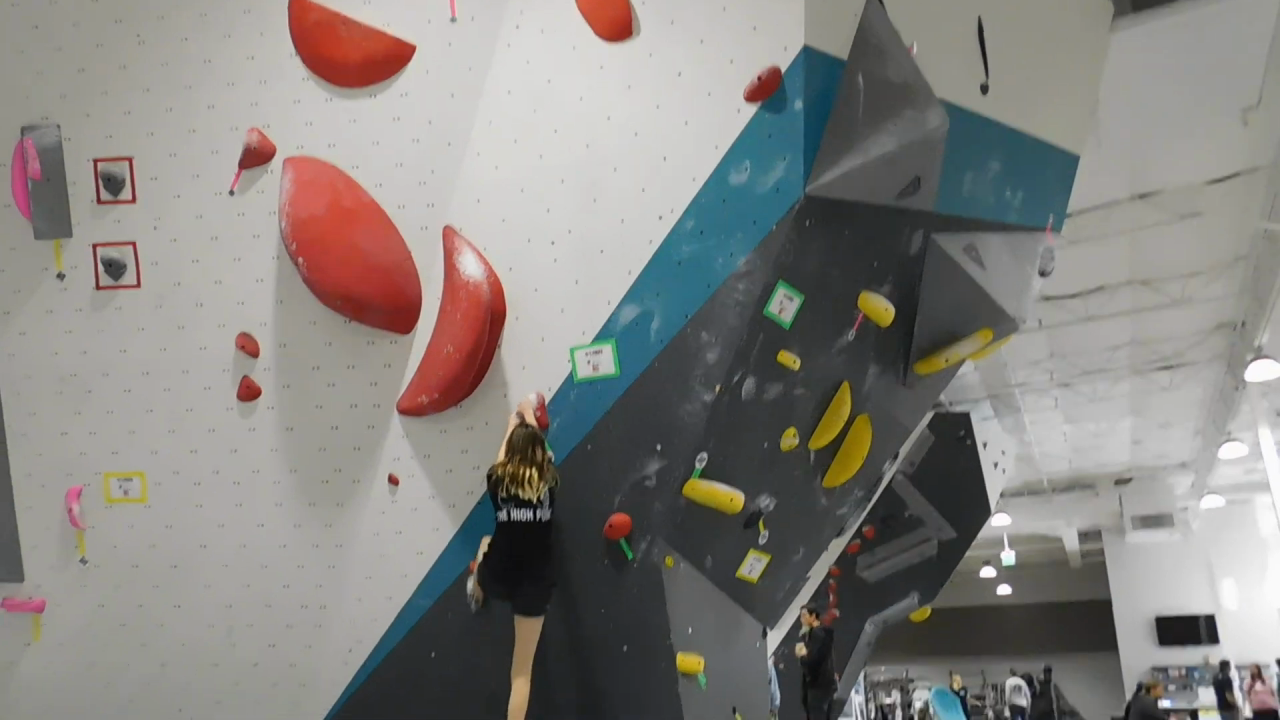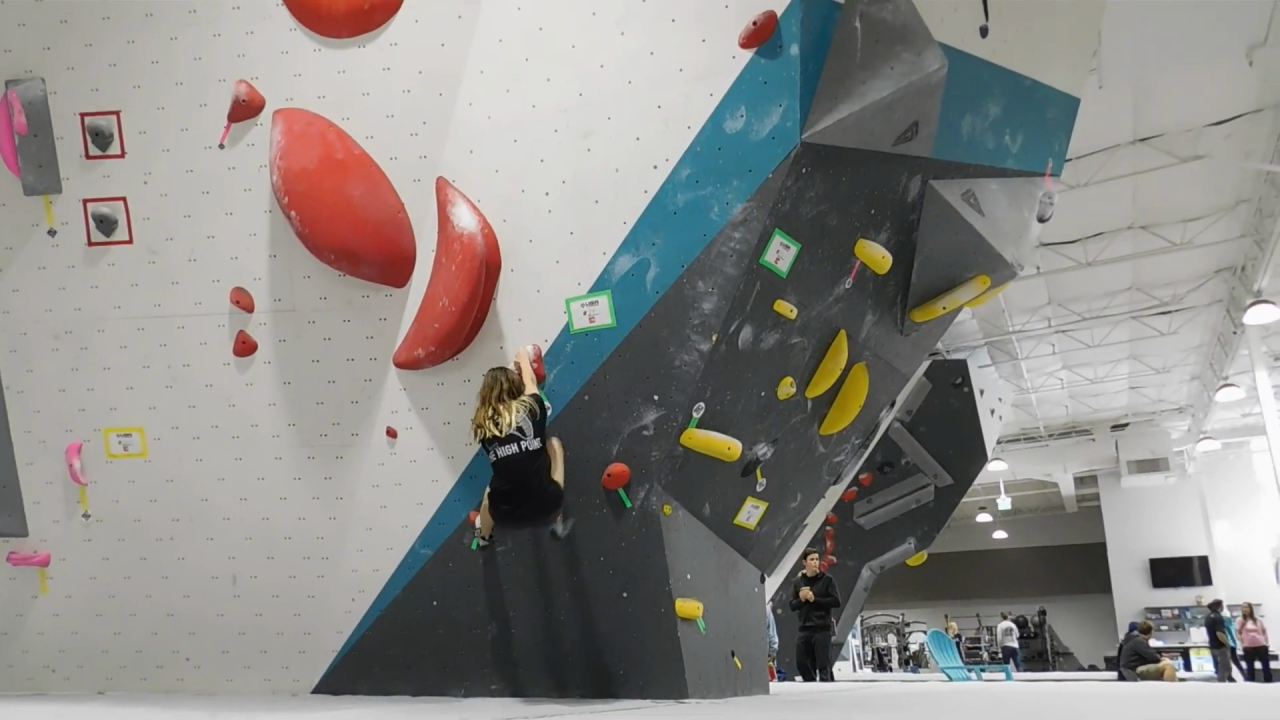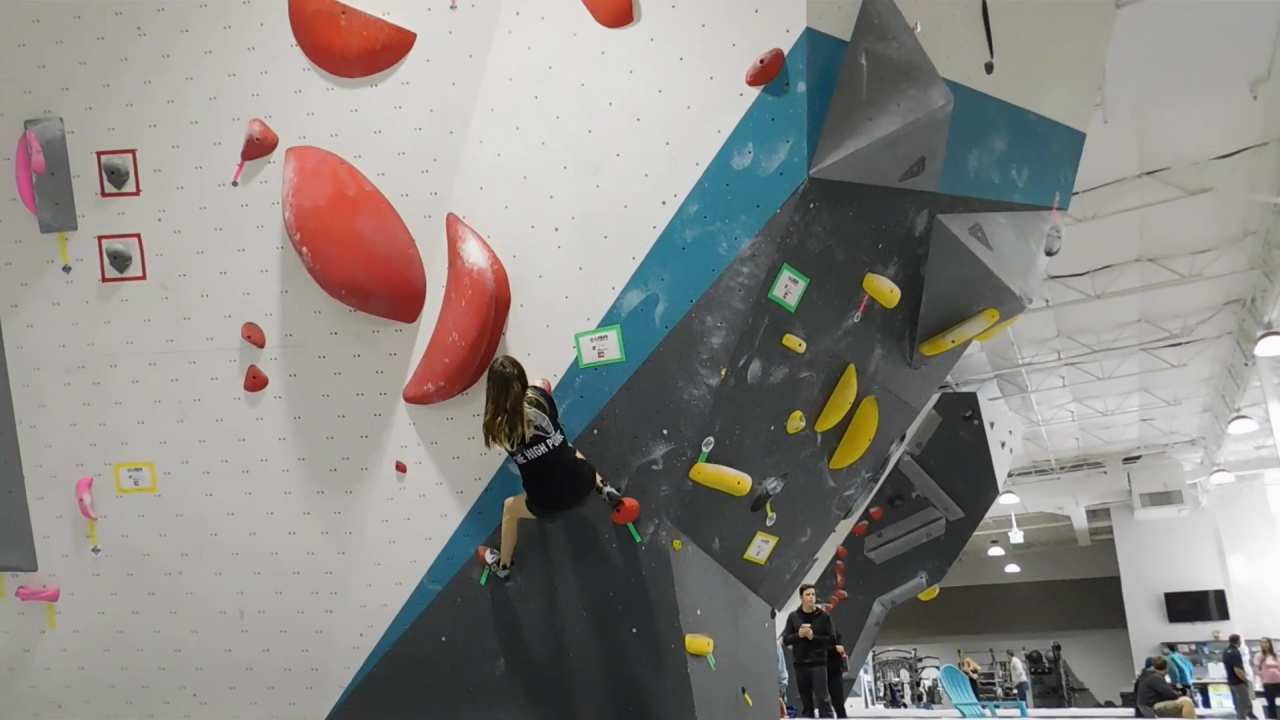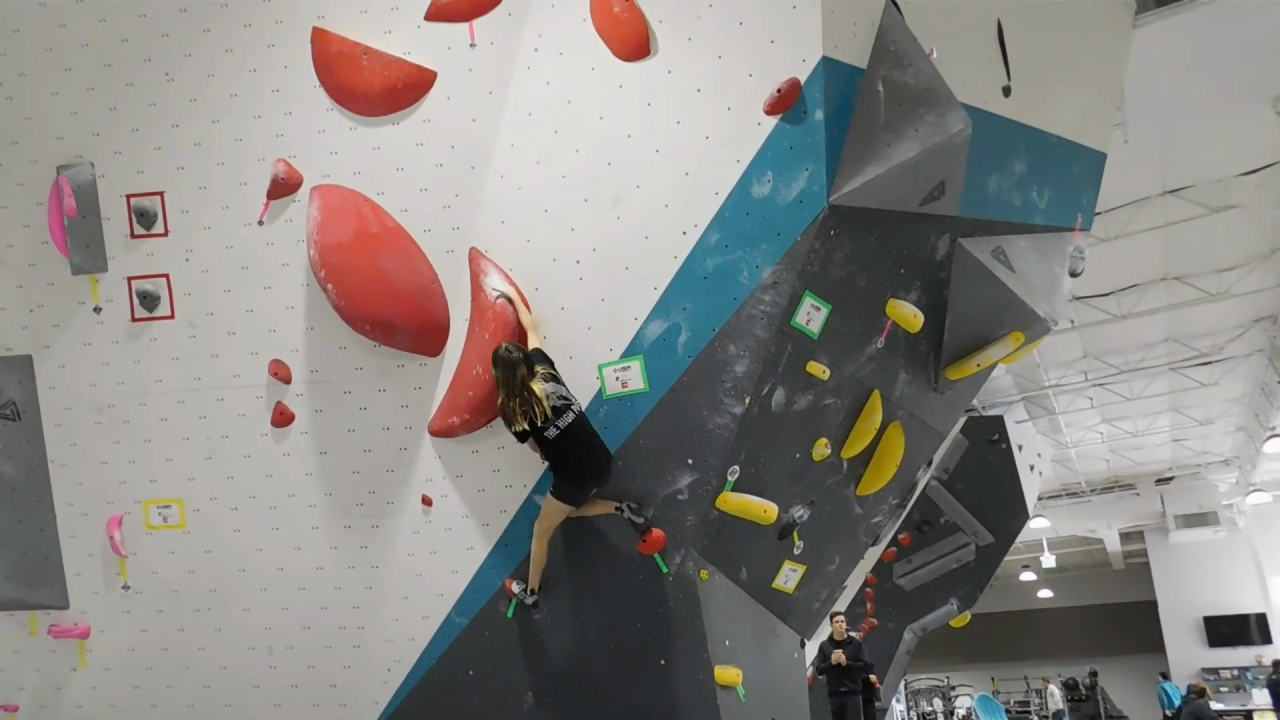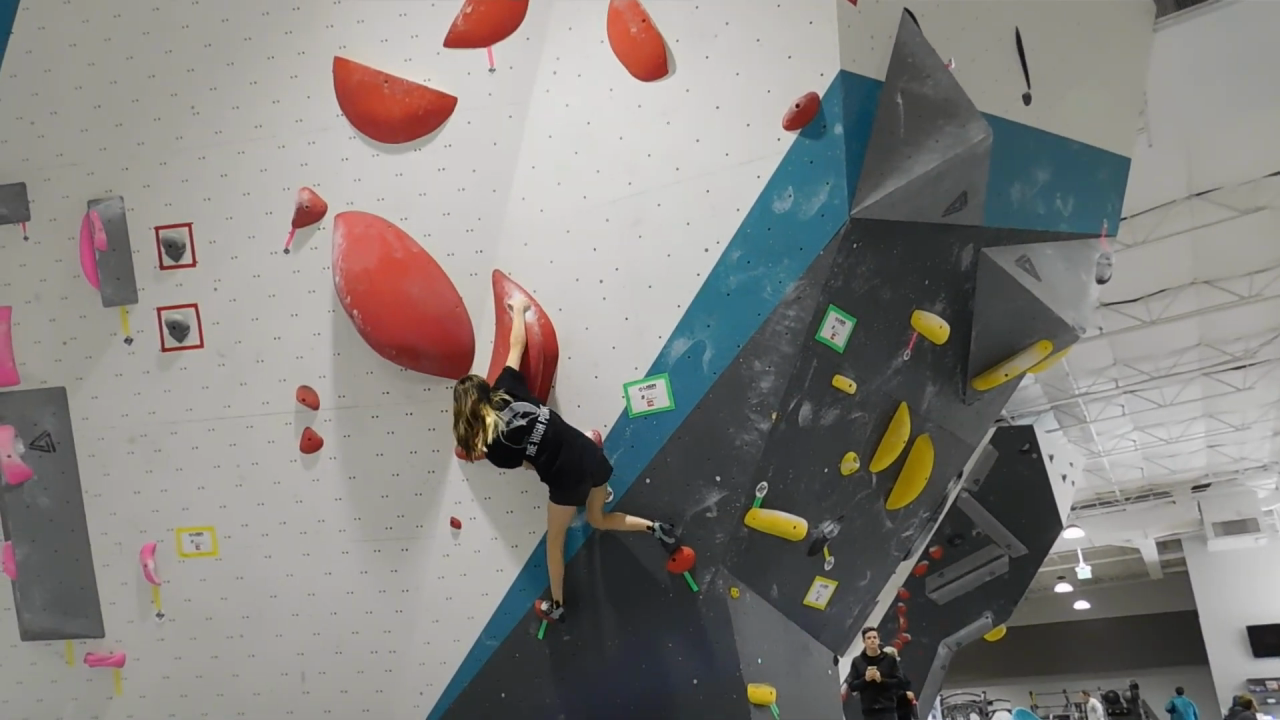
dt=1s
person 1, frame 1
left shoulder: (498, 479)
right shoulder: (549, 478)
left elbow: (503, 455)
right elbow: (537, 446)
left wrist: (513, 425)
right wrist: (530, 417)
left hip: (497, 578)
right hip: (536, 585)
right knee: (522, 670)
left ankle: (475, 594)
person 1, frame 2
left shoulder: (482, 424)
right shoulder: (530, 407)
right elbow: (530, 384)
right wrist: (524, 362)
left hip: (505, 514)
right hip: (545, 505)
right knee: (554, 443)
left ankle: (485, 535)
right ankle: (557, 521)
person 1, frame 3
left shoulder: (495, 424)
right shoulder: (537, 396)
left hip: (548, 503)
right hip: (582, 482)
left knee: (510, 508)
left ankle: (502, 565)
right ankle: (603, 487)
person 1, frame 4
left shoulder: (512, 410)
right shoulder: (546, 370)
left elbow: (536, 448)
right elbow: (533, 330)
right wrist: (515, 299)
left hip: (574, 478)
right hip: (601, 462)
left knee: (541, 531)
right knee: (573, 507)
left ankle: (530, 591)
right ankle: (624, 509)
person 1, frame 5
left shoulder: (491, 446)
right shoulder: (507, 389)
left elbow: (528, 465)
right elbow: (517, 345)
right wrist: (518, 309)
left hip: (566, 481)
right hip: (591, 456)
left knee: (554, 543)
right knee: (599, 520)
left ankle: (555, 606)
right ankle: (656, 528)
